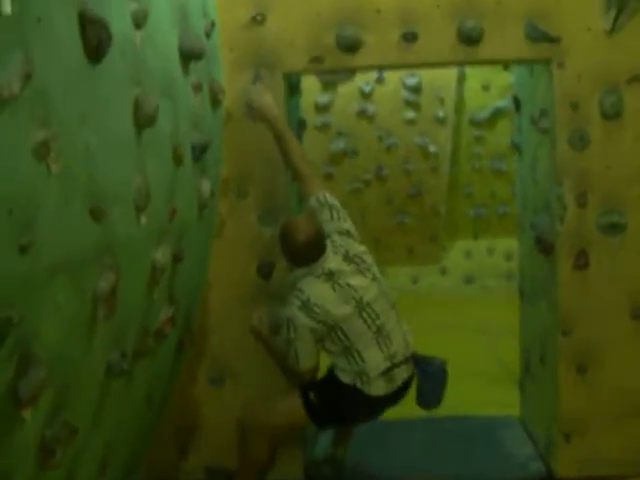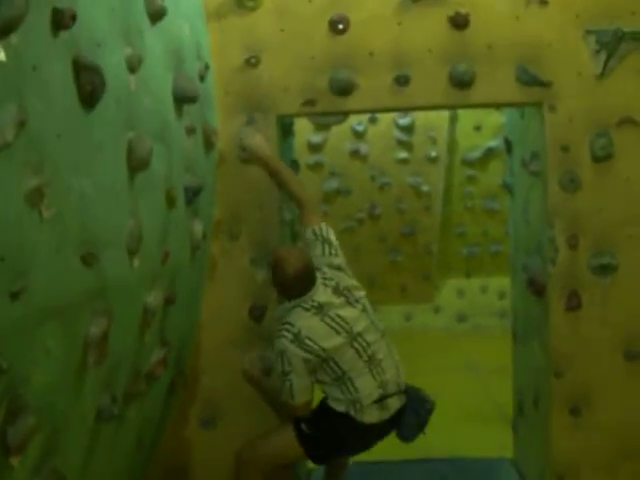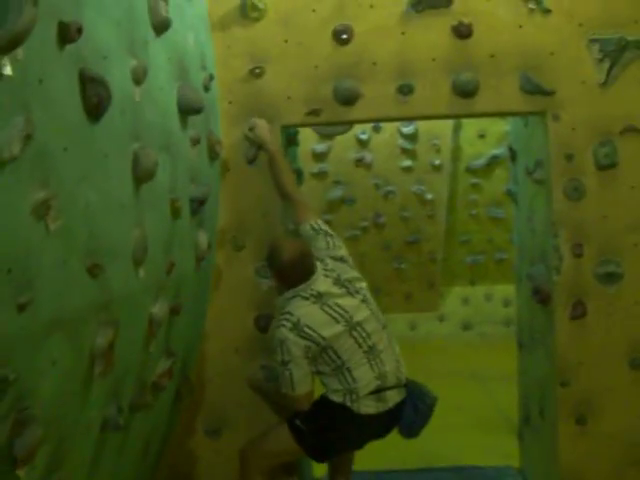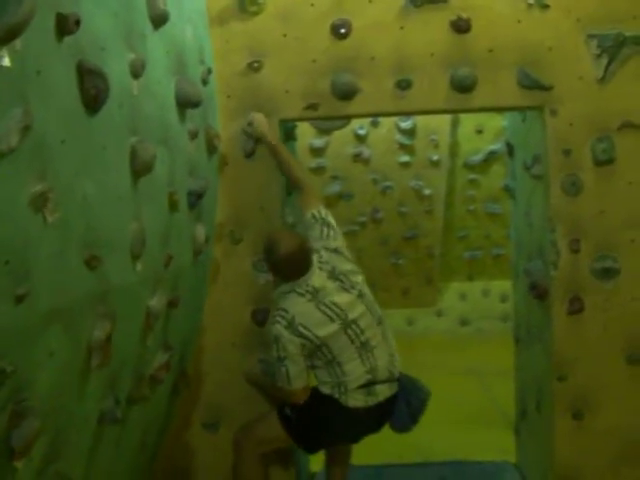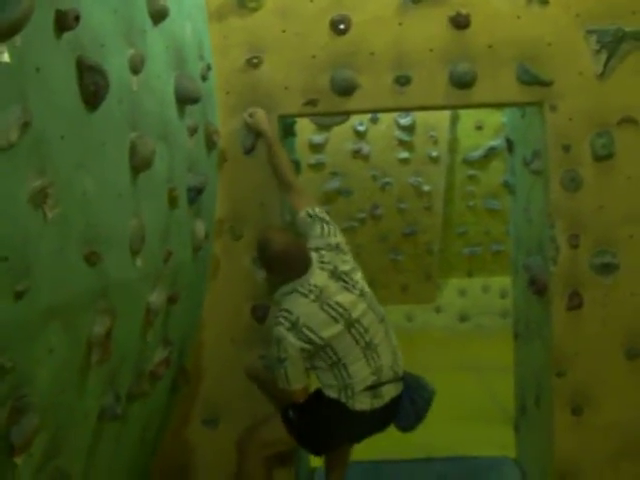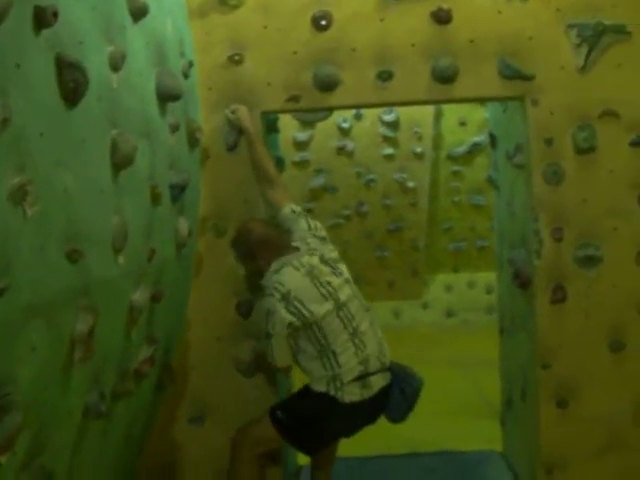
dt=0.3s
person 1, frame 1
left shoulder: (302, 307)
right shoulder: (345, 240)
left elbow: (303, 375)
right elbow: (308, 179)
left wrist: (266, 336)
right wrist: (275, 120)
left hip: (366, 393)
right hip: (402, 374)
left knee: (253, 422)
person 1, frame 2
left shoulder: (293, 336)
right shoulder: (333, 272)
left elbow: (296, 409)
right elbow: (308, 207)
left wrist: (259, 377)
right wrist: (267, 159)
left hip: (360, 421)
right hip: (393, 404)
person 1, frame 3
left shoulder: (291, 326)
right shoulder: (335, 262)
left elbow: (299, 403)
right elbow: (296, 201)
left wrist: (262, 385)
right wrist: (270, 145)
left hip: (359, 414)
right hip: (394, 400)
person 1, frame 4
left shoulder: (287, 319)
right shoulder: (332, 253)
left elbow: (297, 395)
right elbow: (307, 187)
left wrist: (257, 379)
right wrist: (271, 139)
left hip: (350, 408)
right hip: (387, 397)
left knee: (246, 442)
person 1, frame 5
left shoulder: (289, 321)
right shoulder: (331, 251)
left elbow: (294, 394)
right elbow: (294, 190)
left wrist: (258, 374)
right wrist: (268, 133)
left hip: (355, 409)
right hip: (392, 394)
left knee: (251, 444)
person 1, frame 6
left shoulder: (278, 294)
right shoulder: (314, 243)
left elbow: (278, 363)
right elbow: (273, 188)
left wrist: (254, 360)
right wrist: (250, 131)
left hip: (346, 400)
right hip: (378, 385)
left knee: (246, 442)
right knee: (325, 409)
